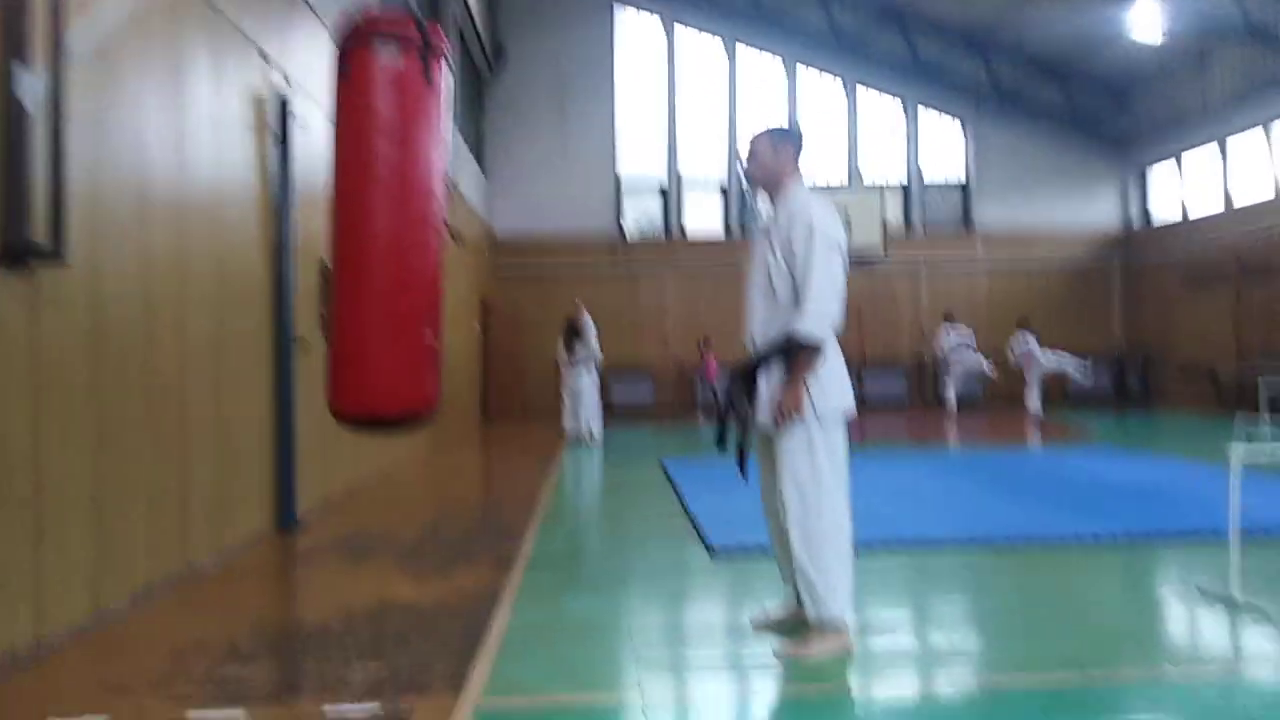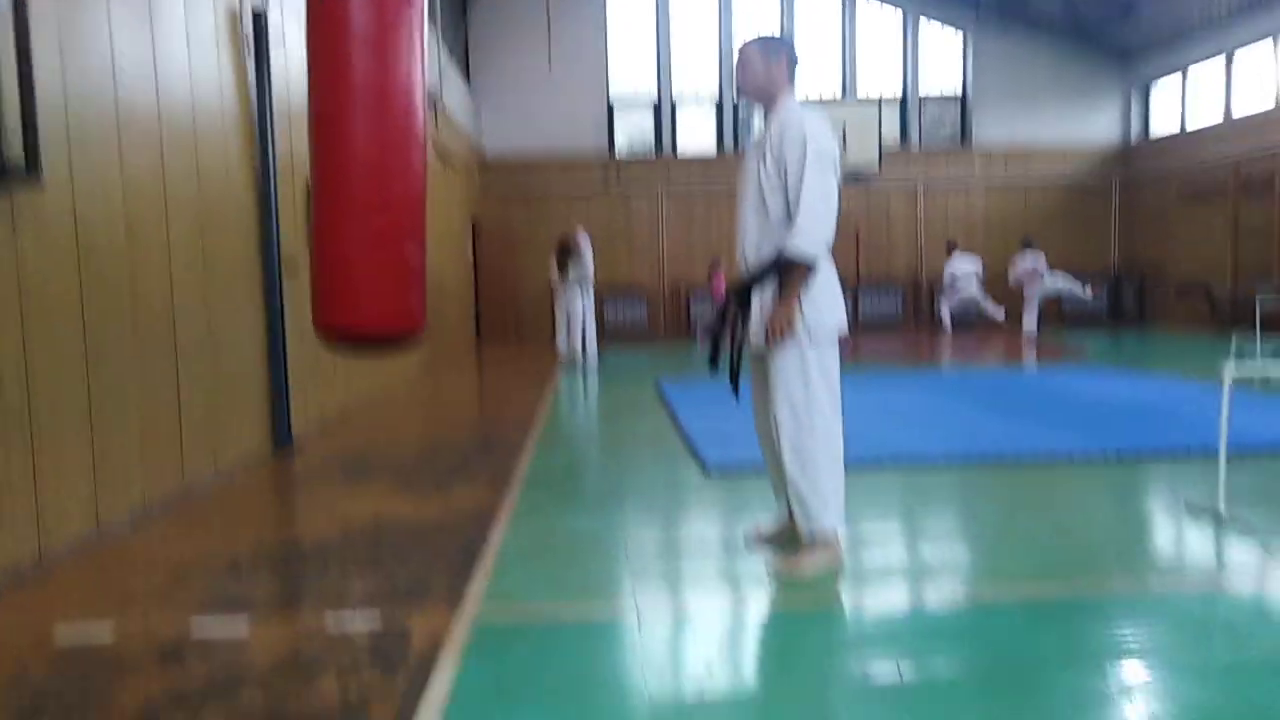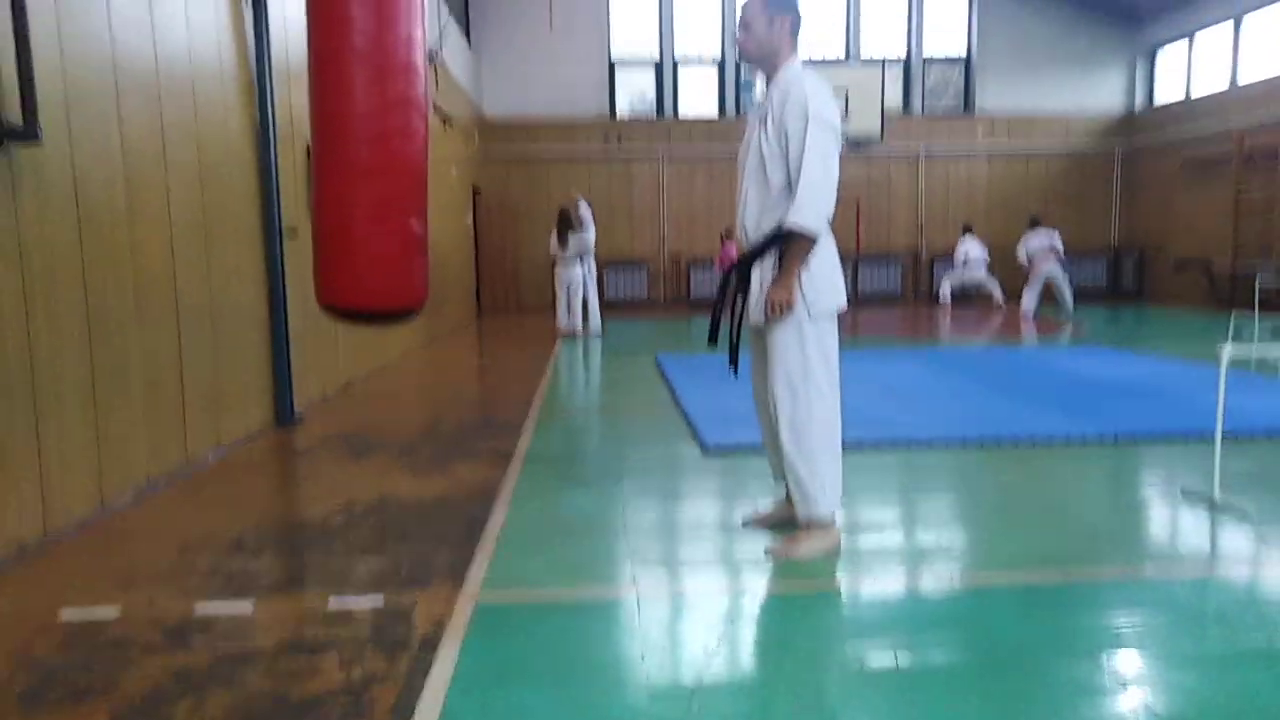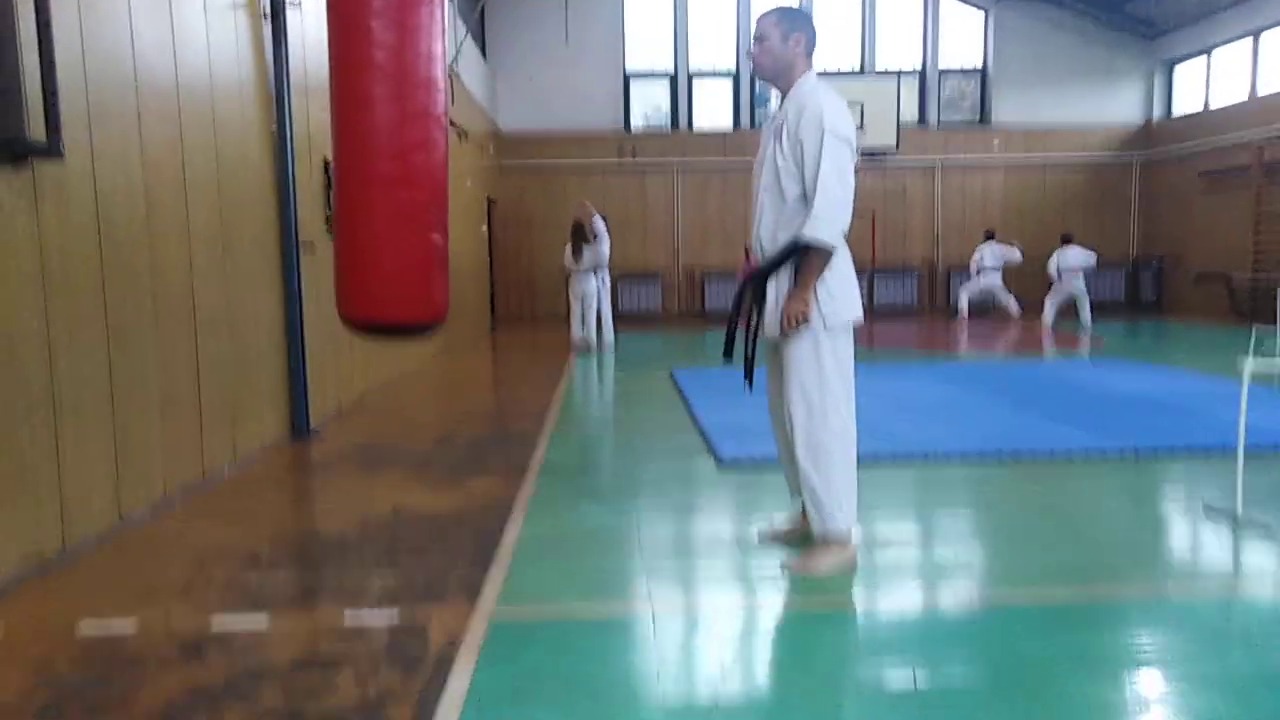
dt=0.2s
person 1, frame 1
left shoulder: (809, 215)
right shoulder: (778, 220)
left elbow: (821, 308)
left wrist: (795, 384)
left hip: (803, 381)
right hip: (775, 379)
left knee: (812, 499)
right knee: (785, 498)
left ankle: (831, 622)
right ankle: (805, 602)
person 1, frame 2
left shoulder: (802, 128)
right shoulder: (769, 134)
left elbow: (813, 224)
left wrist: (787, 301)
left hip: (794, 296)
right hip: (768, 296)
left knee: (804, 415)
right knee: (776, 415)
left ankle: (823, 536)
right ankle: (797, 519)
person 1, frame 3
left shoulder: (804, 94)
right shoulder: (771, 100)
left elbow: (814, 196)
left wrist: (787, 275)
left hip: (795, 271)
right hip: (770, 270)
left knee: (802, 395)
right knee: (774, 393)
left ankle: (821, 520)
right ankle: (795, 497)
person 1, frame 4
left shoulder: (819, 108)
right shoulder: (784, 114)
left elbow: (830, 210)
left wrist: (803, 290)
left hip: (811, 286)
right hip: (784, 285)
left knee: (817, 410)
right knee: (790, 409)
left ankle: (837, 536)
right ankle: (812, 515)
